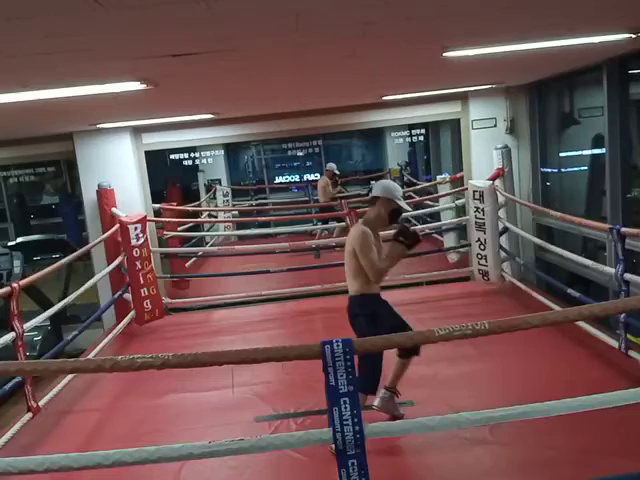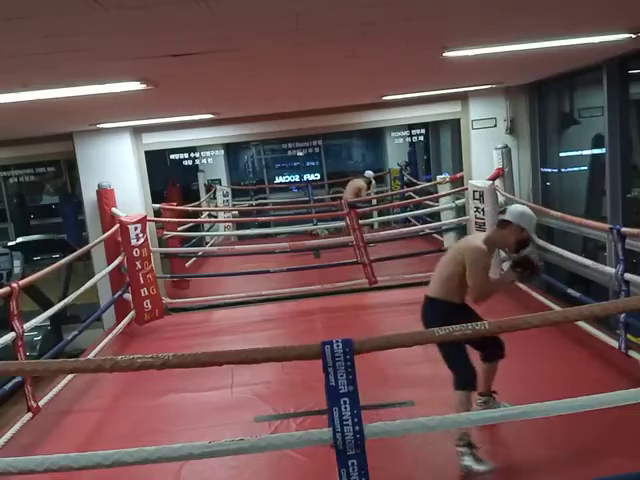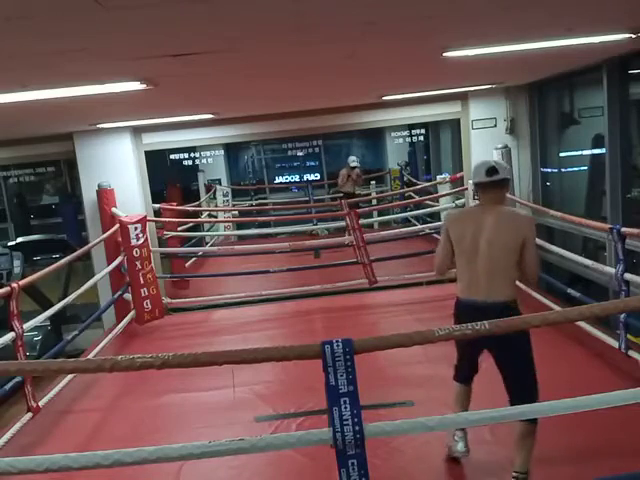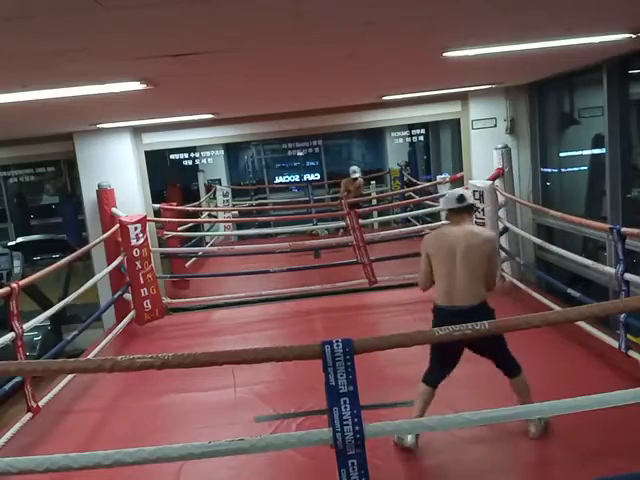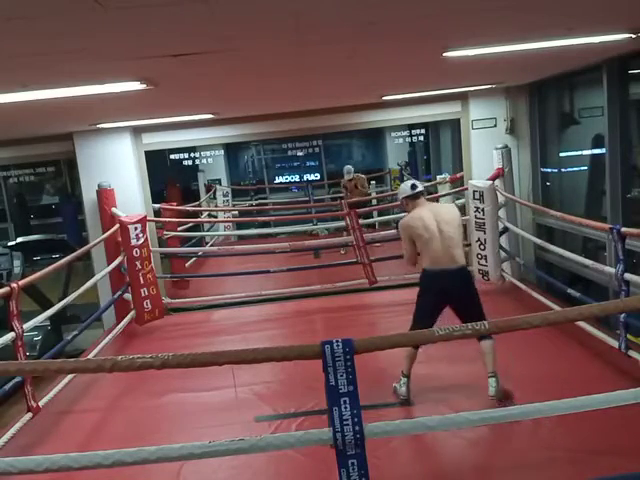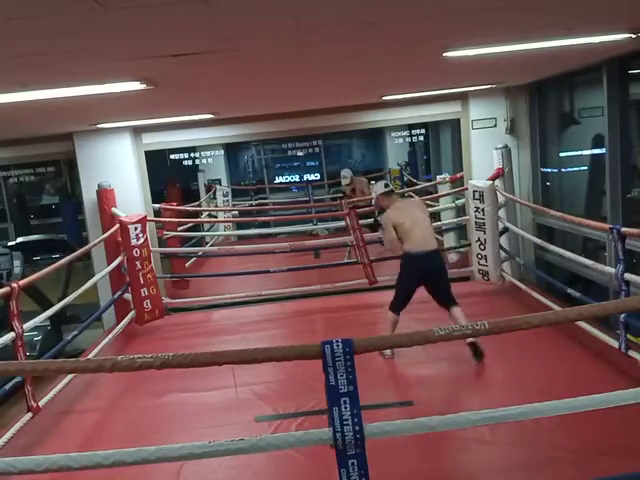
dt=0.7s
person 1, frame 1
left shoulder: (372, 232)
right shoulder: (362, 233)
left elbow: (381, 263)
right elbow: (376, 274)
left wrist: (398, 245)
right wrist: (399, 246)
left hip: (375, 302)
right hip: (364, 308)
left knee: (410, 343)
right knee: (369, 376)
left ankle: (387, 397)
person 1, frame 2
left shoulder: (481, 244)
right shoulder: (478, 251)
left elbow: (476, 285)
right elbow: (478, 295)
left wrist: (507, 275)
right wrist: (512, 274)
left hip: (454, 306)
right hip: (439, 311)
left knee: (494, 346)
right knee: (466, 374)
left ankle: (485, 398)
right ankle: (464, 447)
person 1, frame 3
left shoulder: (454, 221)
right shoulder: (523, 222)
left elbow: (440, 268)
right elbow: (531, 276)
left hip: (466, 313)
right hip: (504, 316)
left knee: (464, 372)
right knee: (525, 397)
left ankle: (459, 437)
person 1, frame 4
left shoulder: (430, 241)
right shoulder: (488, 237)
left elbow: (424, 284)
right elbow: (490, 284)
left hip: (445, 316)
right hip: (477, 314)
left knee: (434, 373)
right knee: (510, 367)
left ankle: (410, 432)
right ankle: (534, 421)
person 1, frame 5
left shoulder: (407, 222)
right shoulder: (452, 209)
left elbow: (410, 260)
left hip: (431, 280)
right hip: (460, 276)
left knee: (418, 331)
left ankle: (404, 384)
right ankle: (493, 382)
person 1, frame 6
left shoulder: (387, 216)
right shoulder: (419, 203)
left elbow: (393, 247)
left wrist: (385, 233)
left hip: (412, 261)
right hip: (434, 257)
left knee: (397, 305)
right knee: (449, 301)
right ankle: (469, 337)
